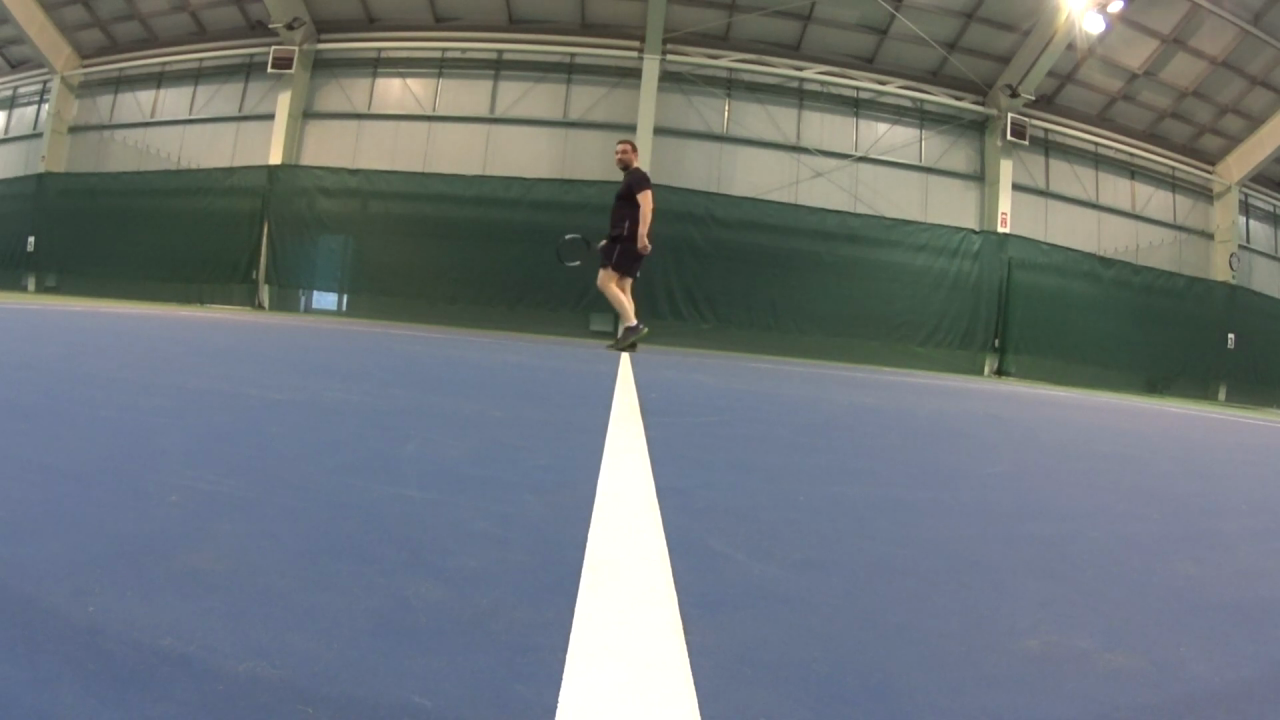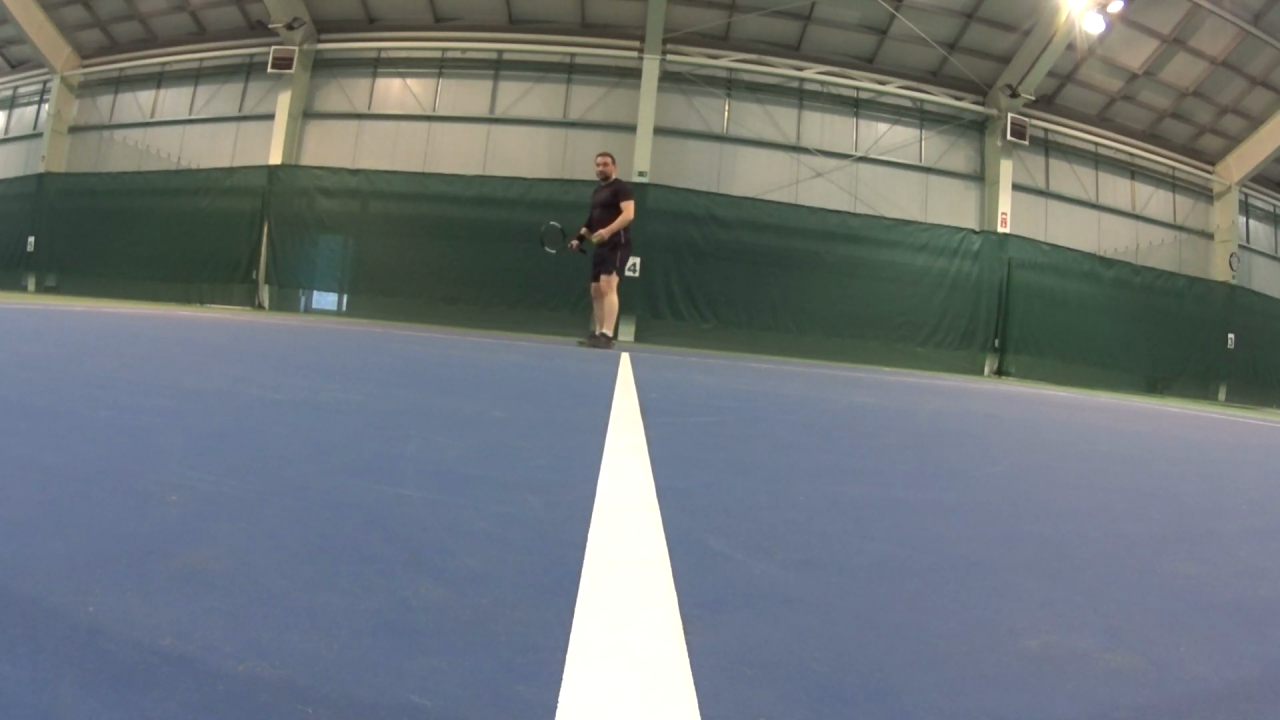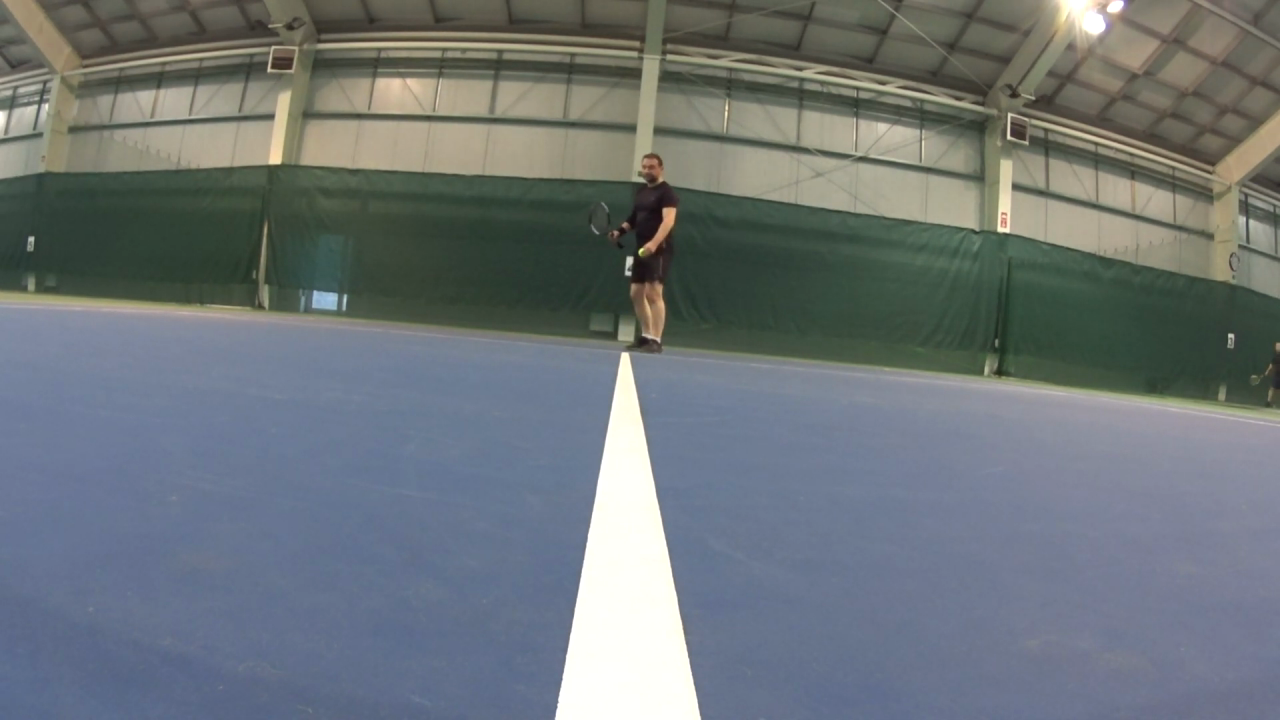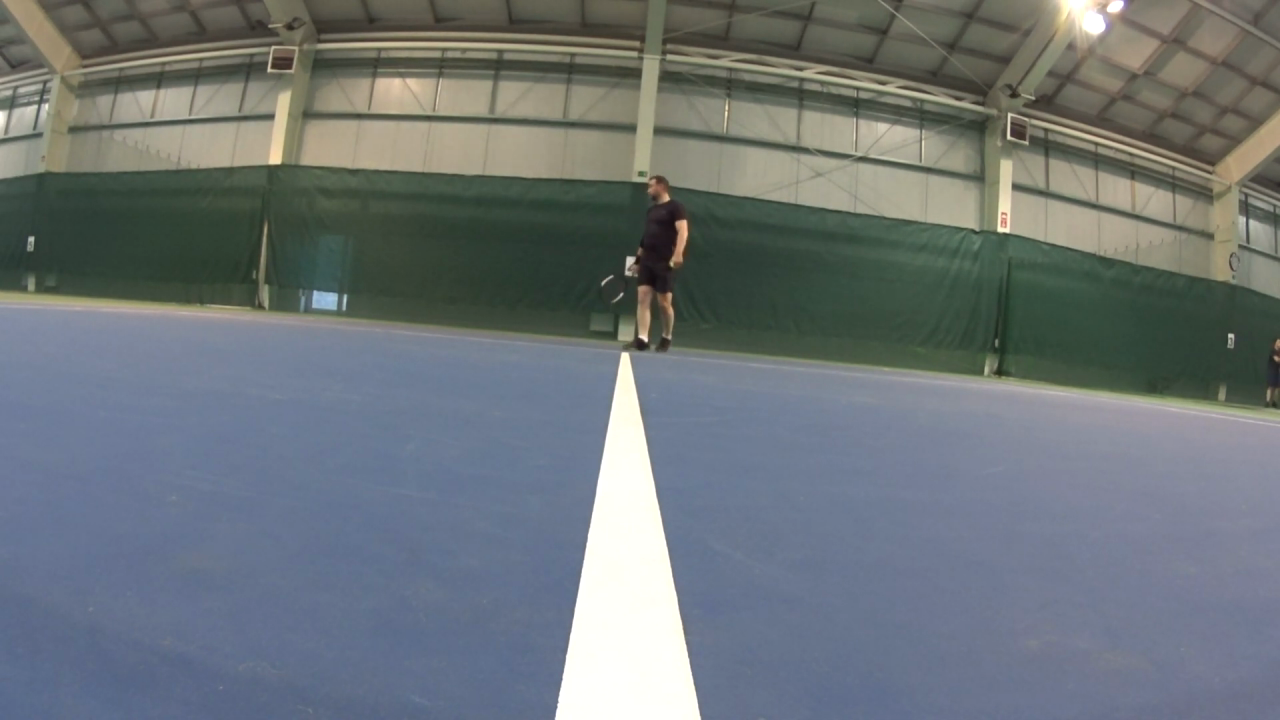
dt=1s
person 1, frame 1
left shoulder: (638, 177)
right shoulder: (629, 179)
left elbow: (646, 206)
left wrist: (642, 236)
right wrist: (609, 239)
left hip: (628, 239)
right hip: (624, 239)
left knee: (605, 282)
right knee: (622, 289)
left ankle: (633, 325)
right ankle: (628, 338)
person 1, frame 2
left shoulder: (621, 188)
right shoulder: (597, 192)
left elbow: (628, 213)
left wrist: (608, 230)
right wrist: (579, 238)
left hip: (616, 244)
right hip: (601, 247)
left knee: (609, 287)
right knee: (596, 291)
left ankle: (607, 334)
right ankle: (600, 335)
person 1, frame 3
left shoulder: (667, 193)
right shoulder: (641, 191)
left elbow: (669, 221)
left wrist: (654, 243)
right wrist: (620, 231)
left hip: (659, 251)
right hip: (642, 250)
left knee: (654, 294)
right knee: (636, 294)
left ankle: (656, 341)
right ankle: (646, 336)
person 1, frame 4
left shoulder: (675, 207)
right shoulder: (651, 210)
left elbow: (683, 231)
left wrist: (679, 253)
right wrist: (638, 260)
left hip: (666, 262)
right hip: (647, 260)
left knee: (664, 302)
right knee: (643, 298)
left ankle: (666, 338)
right ankle: (642, 340)
